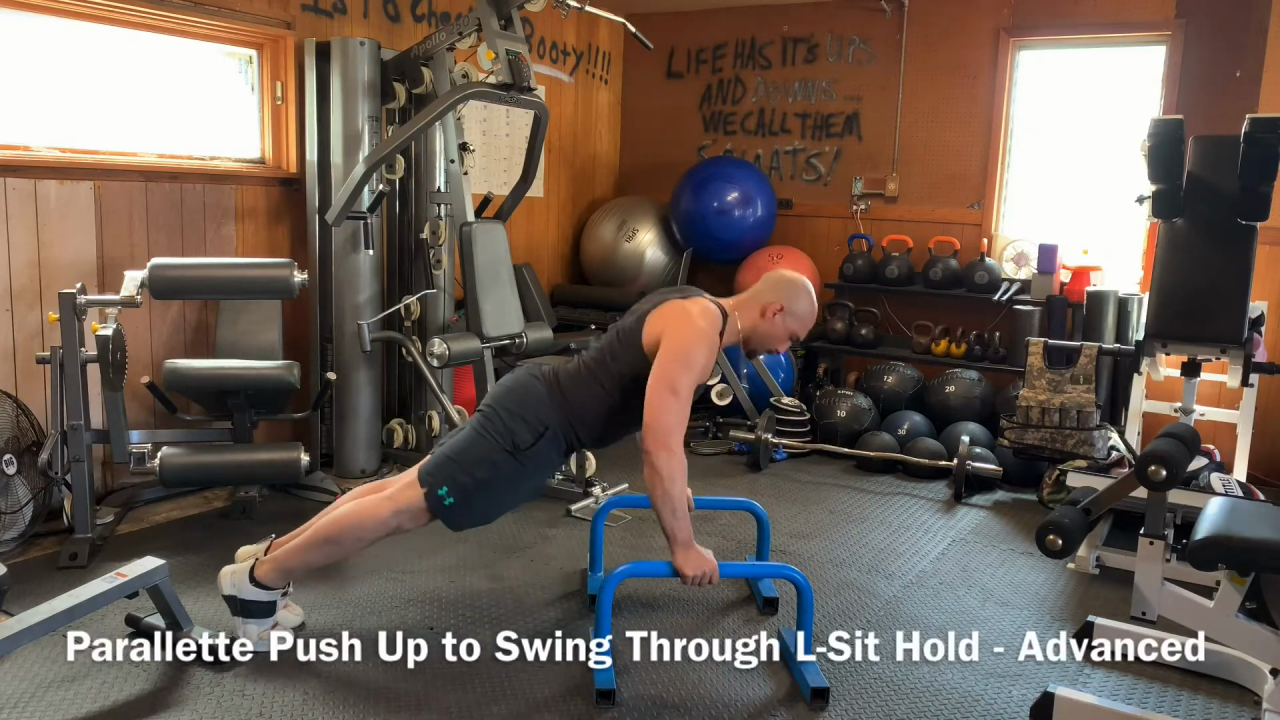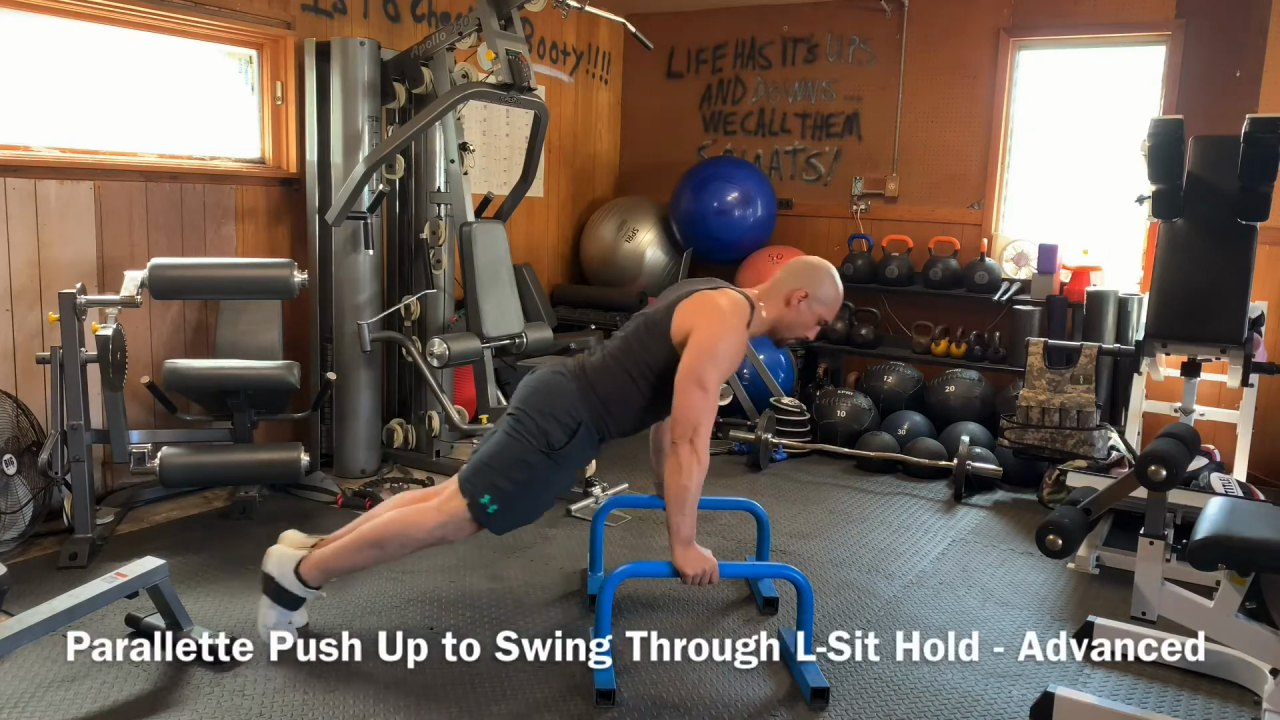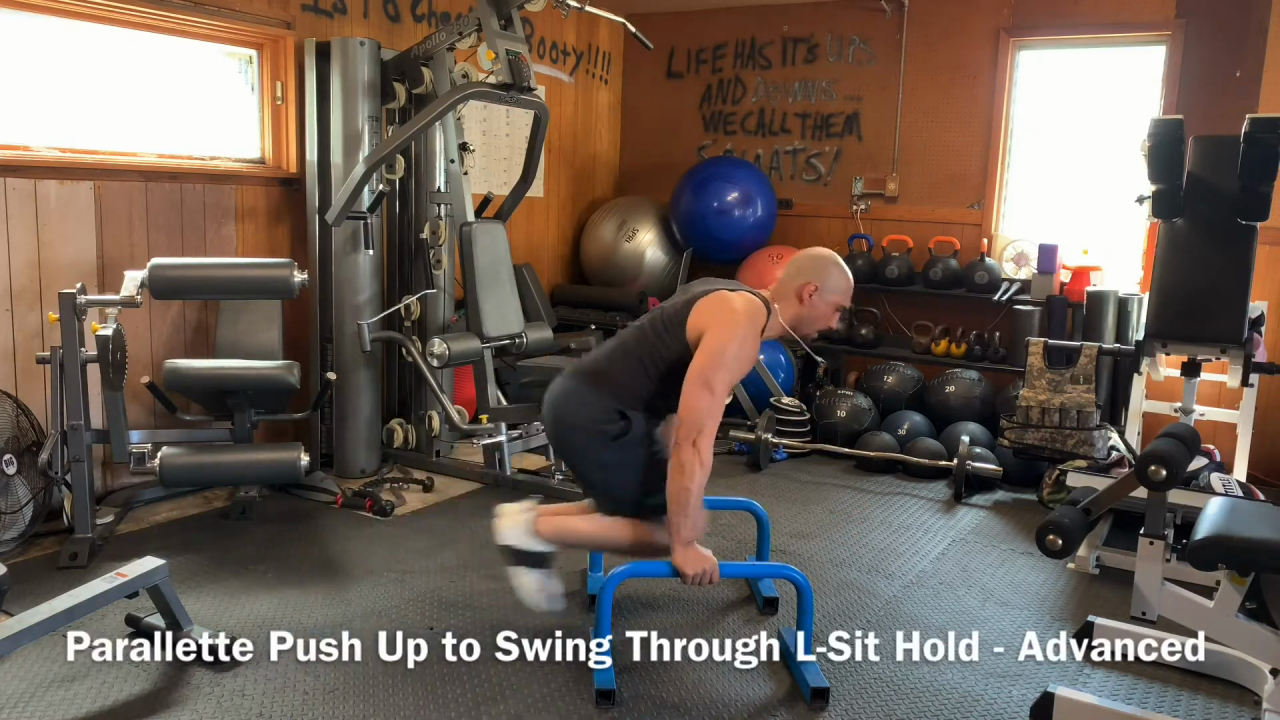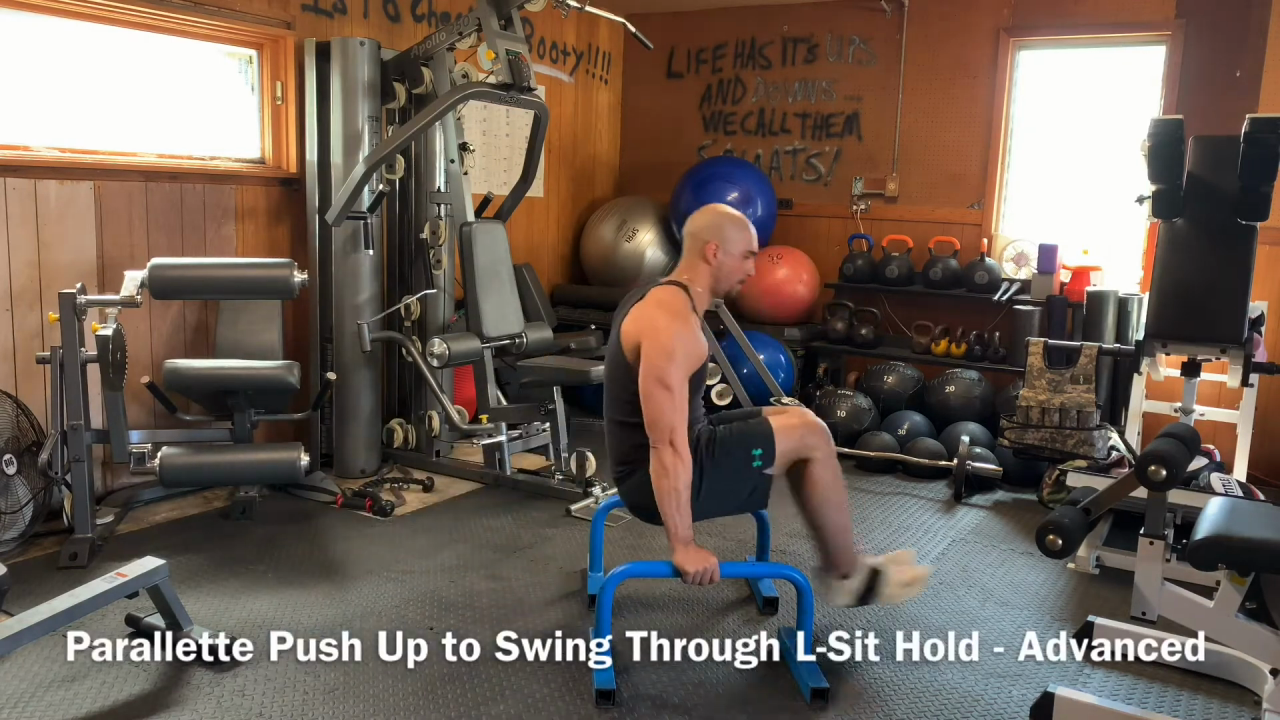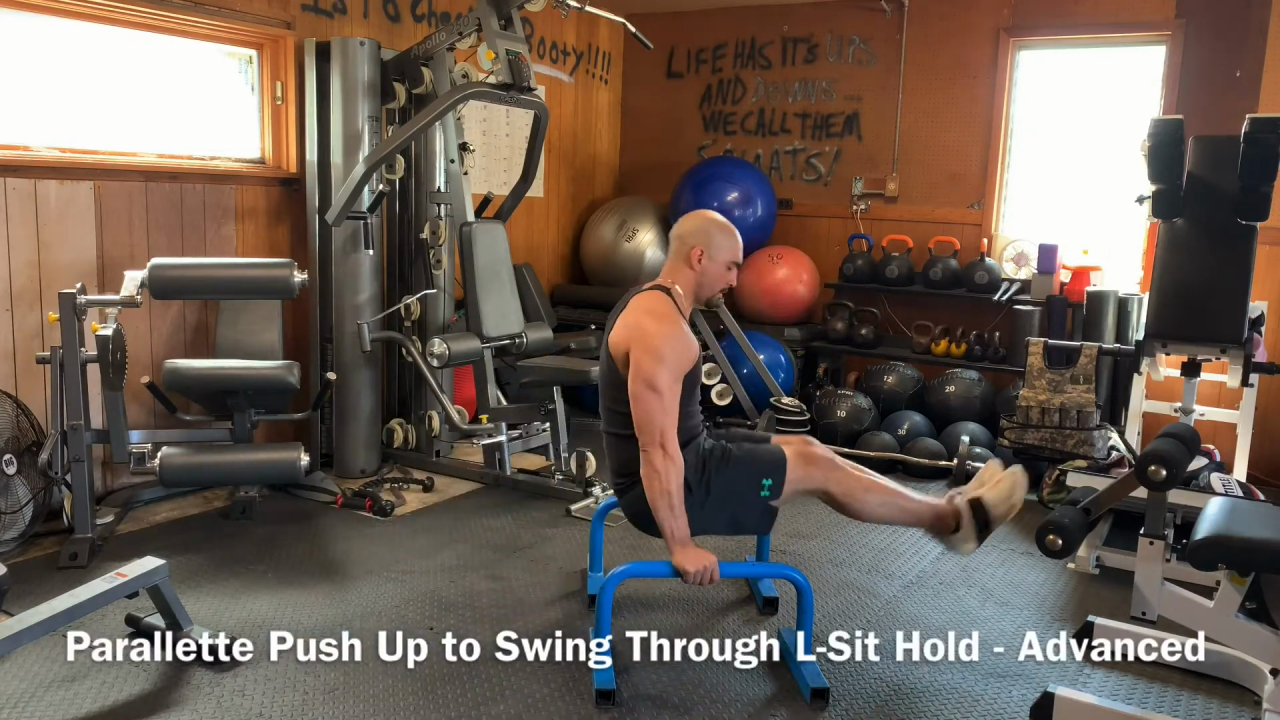
dt=0.3s
person 1, frame 1
left shoulder: (695, 309)
right shoulder: (697, 331)
left elbow: (650, 413)
right elbow: (662, 445)
left wrist: (670, 490)
right wrist: (683, 546)
left hip: (535, 403)
right hip: (532, 424)
left knee: (407, 489)
right knee: (404, 507)
left ankle: (268, 557)
right ankle: (255, 580)
person 1, frame 2
left shoulder: (718, 301)
right shoulder: (727, 325)
left elbow: (667, 411)
right elbow: (690, 440)
left wrist: (669, 494)
right wrist: (683, 544)
left hip: (561, 395)
right hip: (564, 418)
left knee: (451, 499)
right knee: (451, 516)
left ankle: (310, 549)
right ankle: (296, 573)
person 1, frame 3
left shoulder: (730, 303)
right shoulder: (739, 332)
right elbow: (695, 436)
left wrist: (680, 482)
right wrist: (684, 545)
left hip: (585, 404)
right hip: (588, 417)
left knee: (683, 509)
right knee: (679, 531)
left ankle: (537, 522)
right ankle: (535, 530)
person 1, frame 4
left shoulder: (662, 298)
right shoulder: (670, 320)
right elbow: (667, 444)
right wrist: (684, 545)
right hip: (658, 481)
left knee: (799, 440)
right knee: (808, 433)
left ankle: (847, 570)
right ankle: (851, 575)
person 1, frame 5
left shoulder: (650, 305)
right shoulder: (661, 326)
right elbow: (660, 448)
right wrist: (682, 546)
right hip: (672, 485)
left knee: (813, 455)
right knee: (819, 469)
left ankle: (955, 514)
right ankle: (958, 521)
